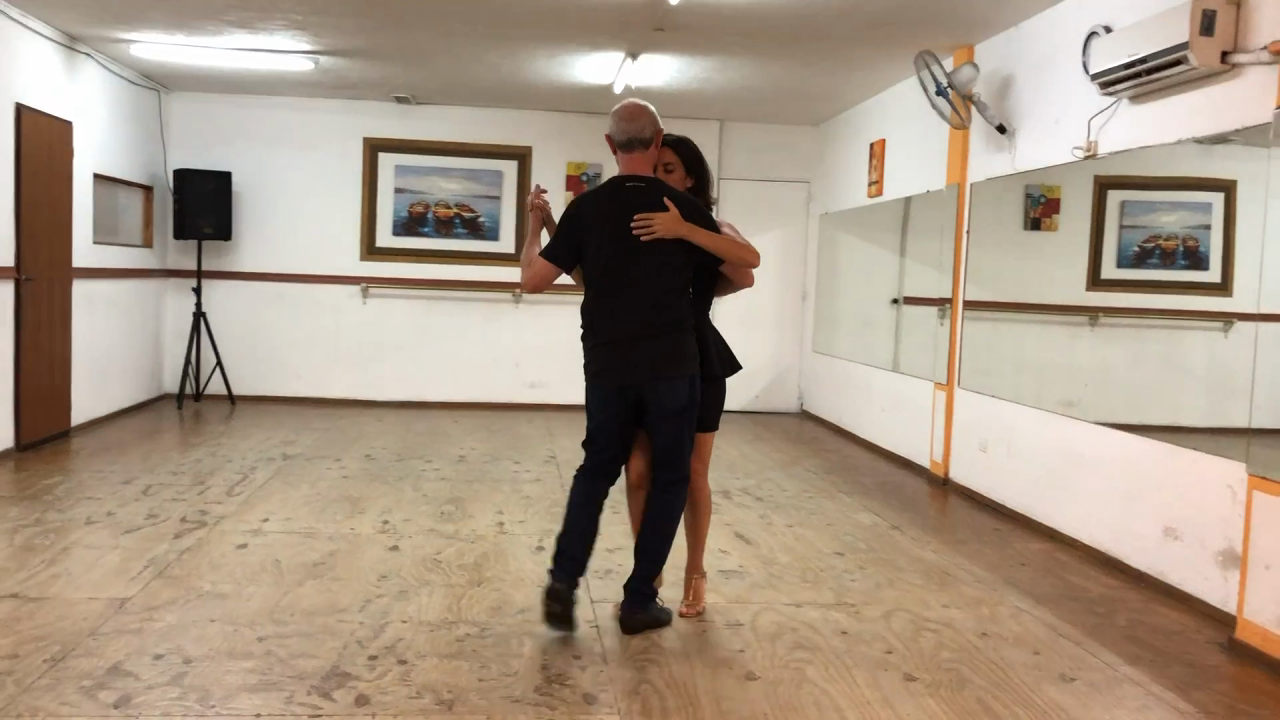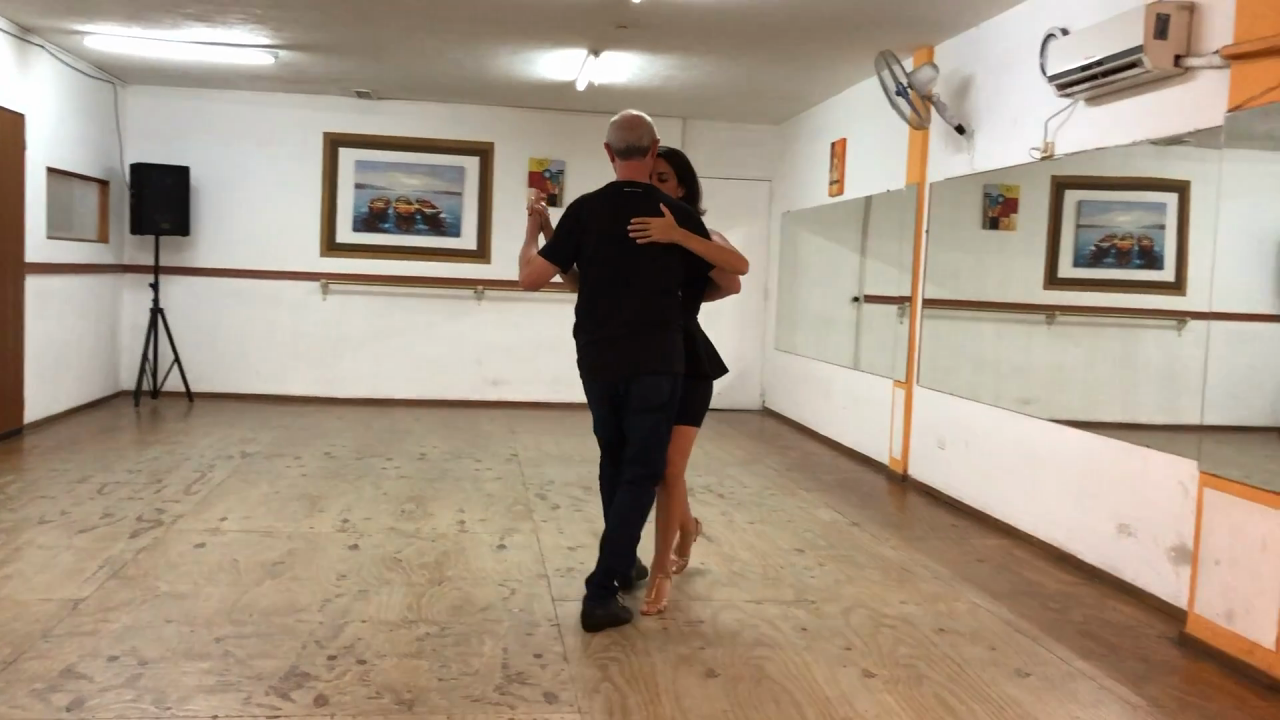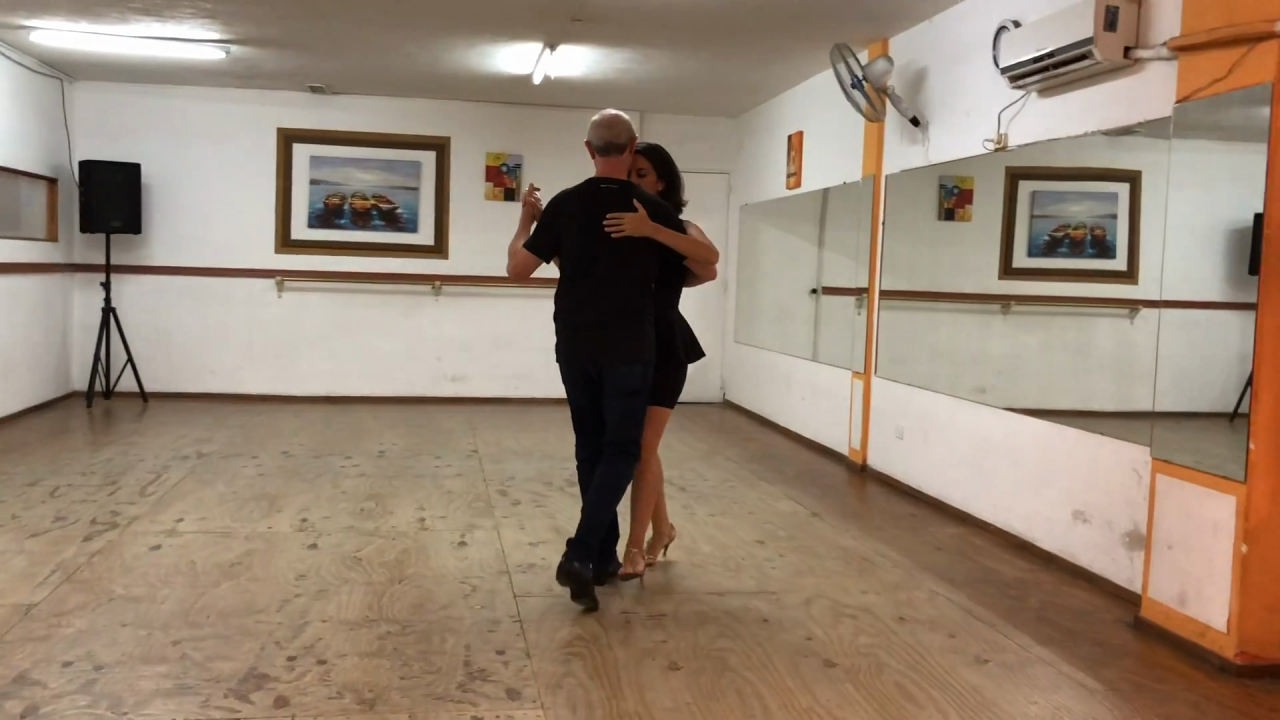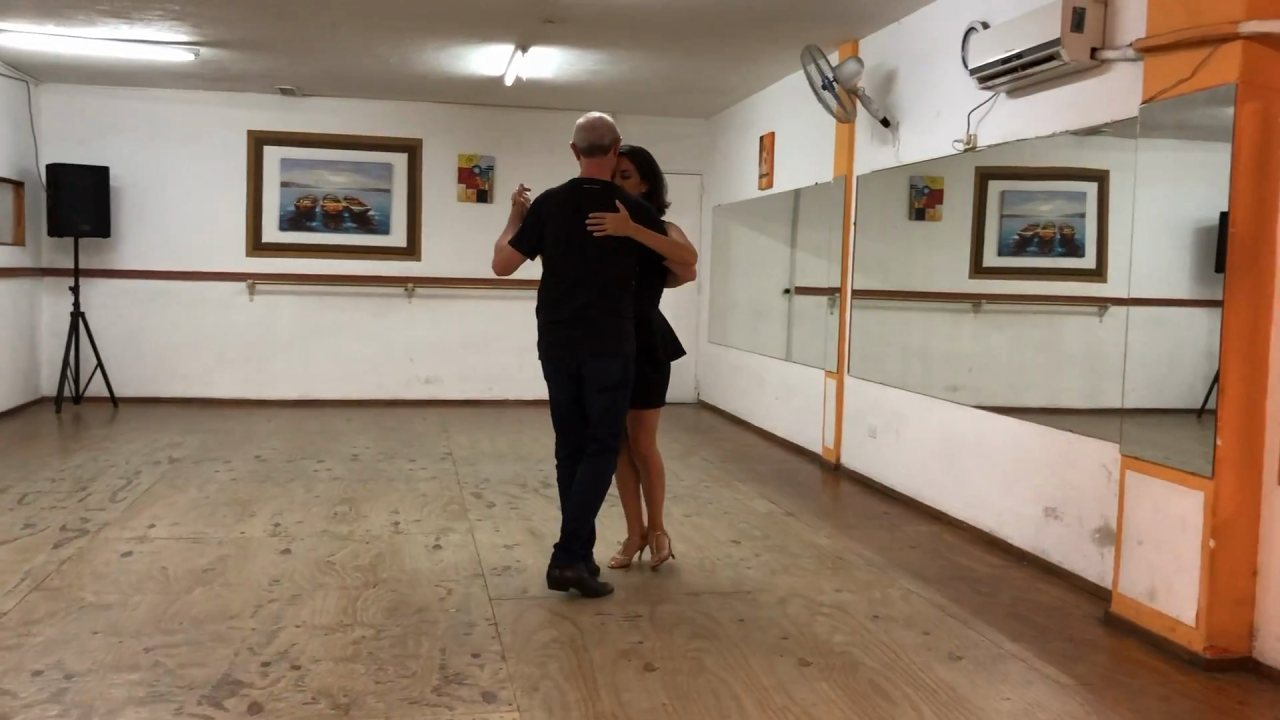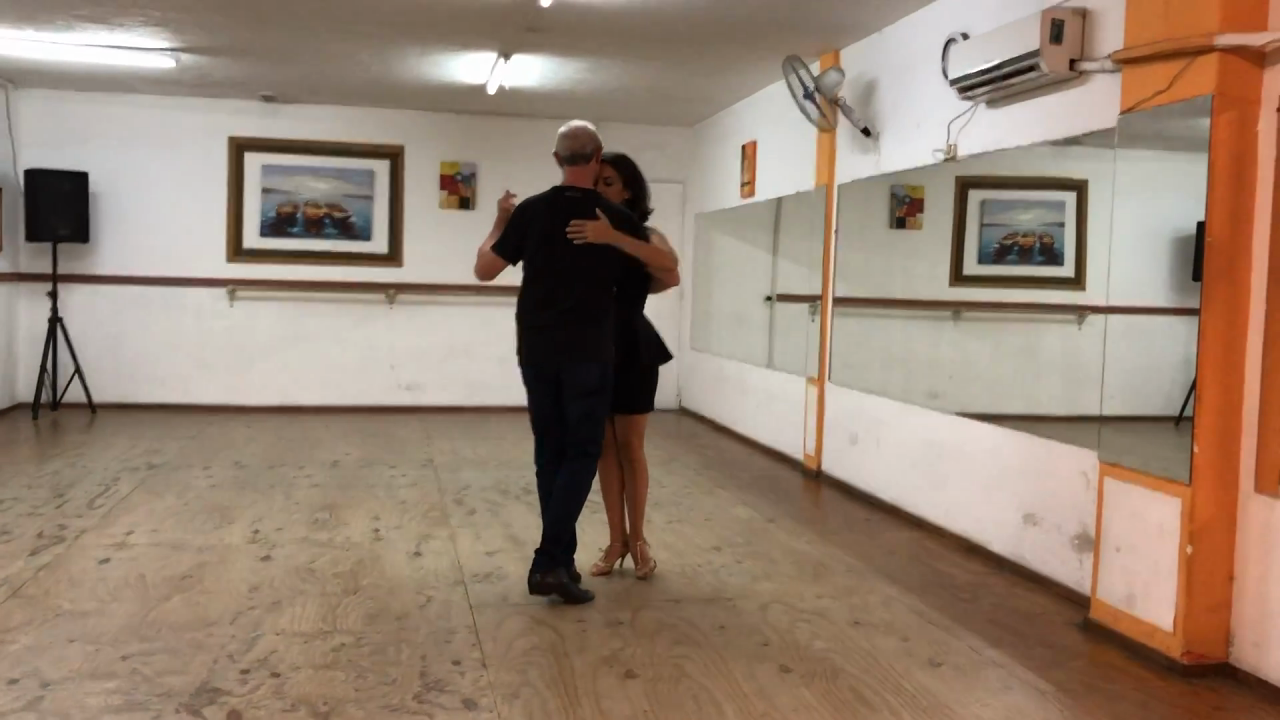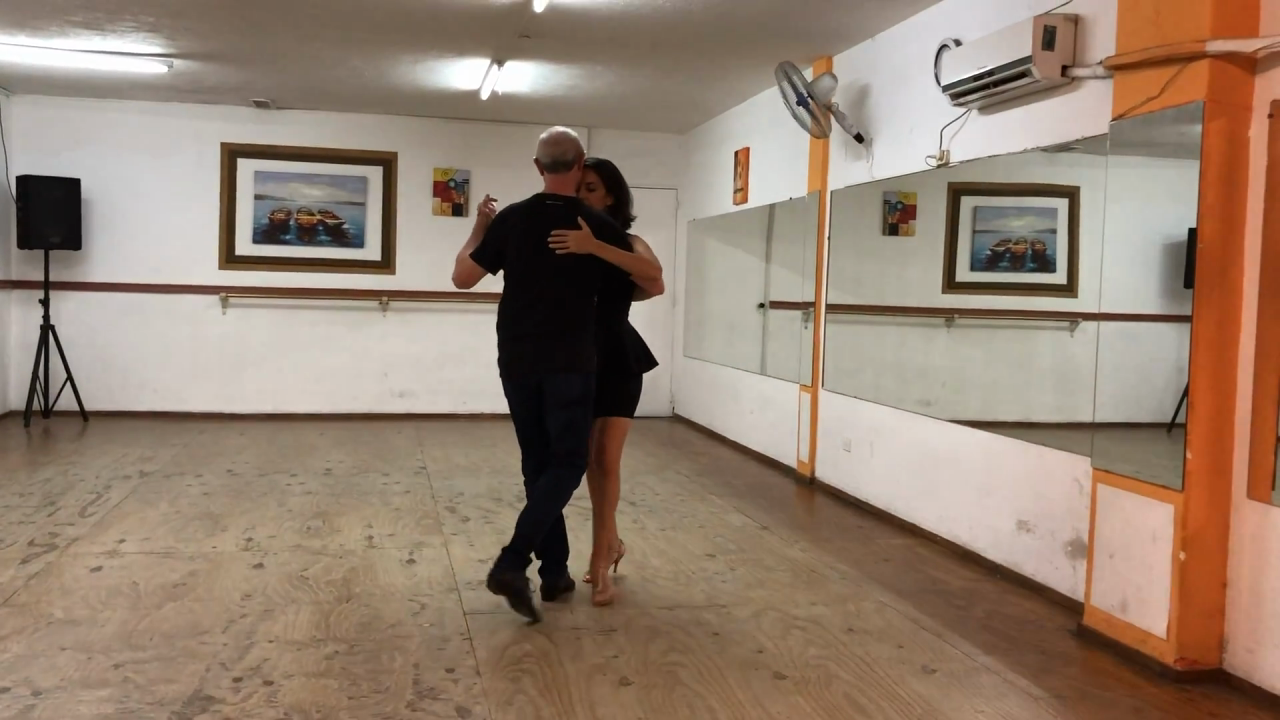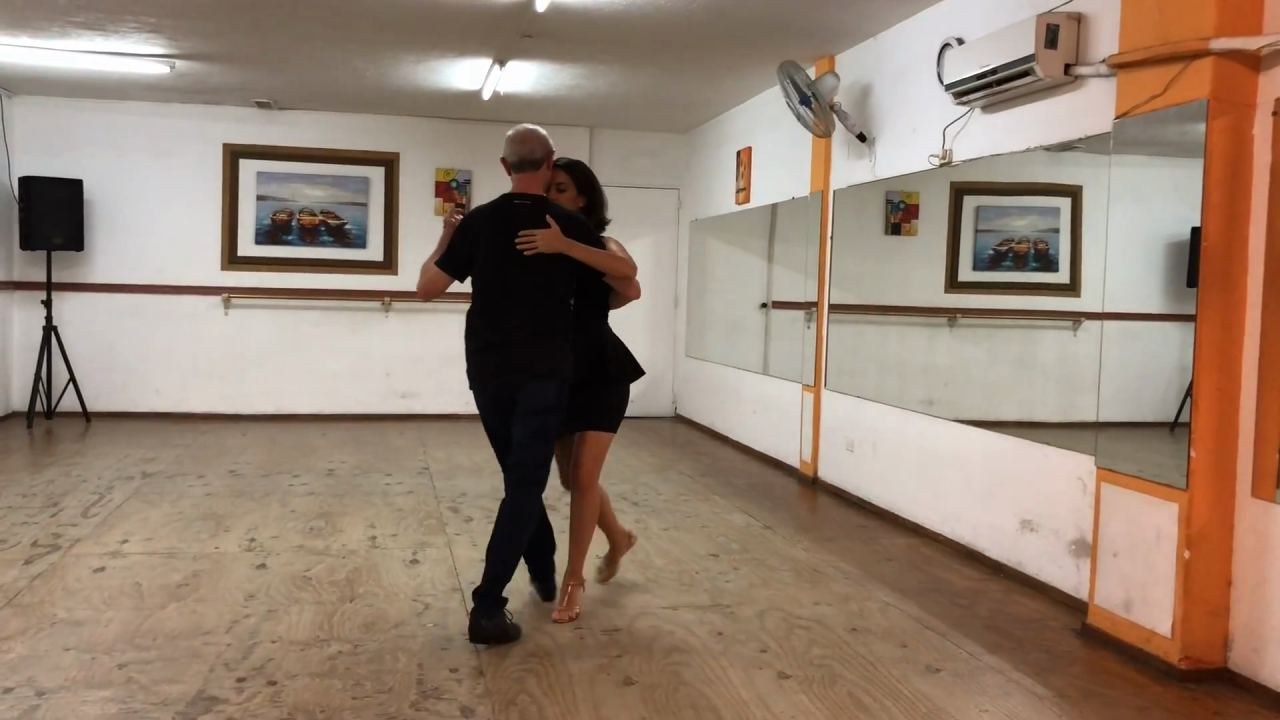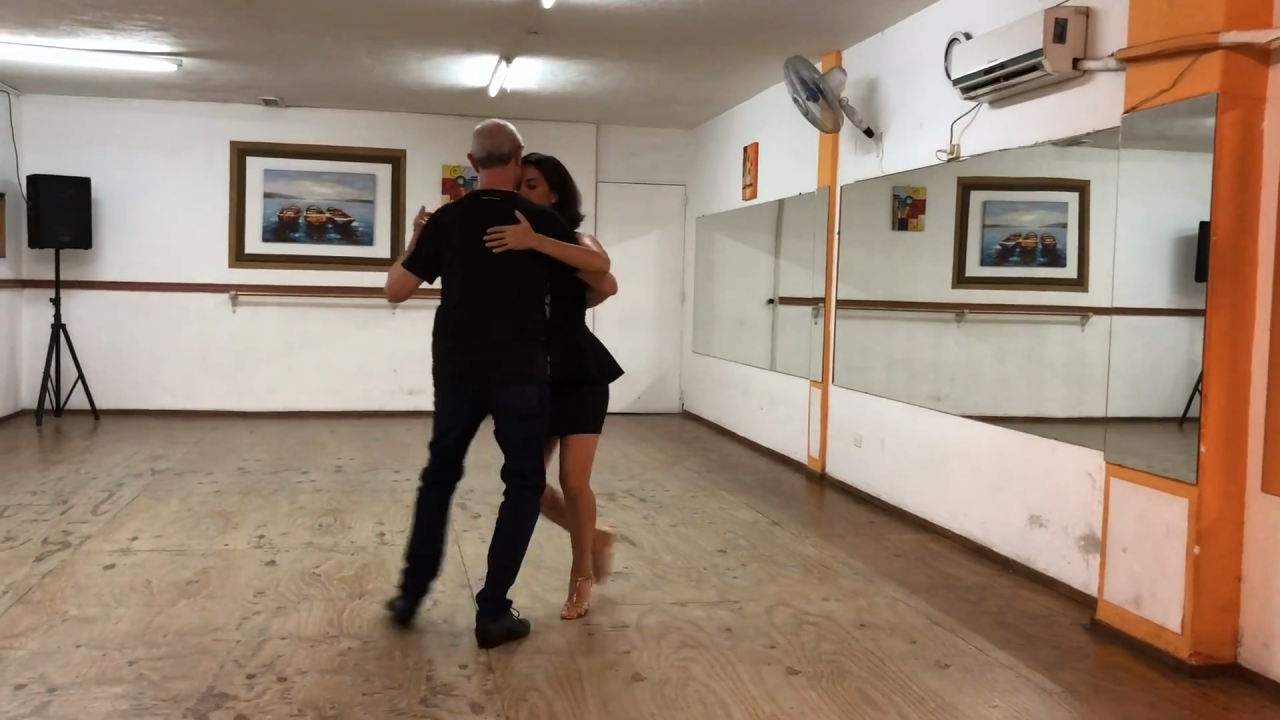
dt=0.4s
person 1, frame 1
left shoulder: (587, 207)
right shoulder: (686, 209)
left elbow: (533, 279)
left wrist: (534, 225)
left hip: (607, 367)
right hip: (670, 368)
left knee: (596, 470)
right knee: (670, 479)
left ankle: (563, 578)
right ankle: (638, 600)
person 1, frame 2
left shoulder: (584, 211)
right shoulder: (679, 215)
left elbow: (531, 277)
left wrist: (533, 228)
right wrist: (687, 293)
left hip: (598, 361)
right hip: (656, 364)
left knee: (614, 463)
right knee: (640, 473)
left ankle: (622, 564)
right ankle: (600, 593)
person 1, frame 3
left shoulder: (565, 205)
right shoulder: (654, 210)
left elbow: (518, 268)
left wrist: (526, 220)
right wrist: (665, 281)
left hip: (575, 349)
right hip: (628, 351)
left knee: (591, 450)
right knee: (619, 452)
left ankle: (603, 554)
right ankle: (581, 553)
person 1, frame 4
left shoulder: (549, 204)
right shoulder: (635, 211)
left elbow: (502, 264)
left wrist: (515, 217)
right wrist: (644, 279)
left hip: (557, 346)
right hip: (609, 348)
left knee: (570, 448)
right knee: (601, 448)
left ankle: (578, 554)
right ankle: (568, 556)
person 1, frame 5
left shoulder: (531, 211)
right shoulder: (617, 218)
left elbow: (484, 269)
left wrist: (501, 222)
left hip: (537, 352)
right hip: (588, 354)
left knee: (550, 454)
right knee: (581, 453)
left ankle: (559, 560)
right ankle: (550, 560)
person 1, frame 6
left shoulder: (511, 219)
right shoulder: (598, 226)
left elbow: (463, 277)
left wrist: (479, 229)
left hip: (517, 362)
right hip: (569, 364)
left knee: (538, 464)
right knee: (567, 463)
left ankle: (554, 570)
right ankle: (513, 561)
person 1, frame 7
left shoulder: (478, 222)
right shoulder: (569, 226)
left elbow: (427, 287)
right elbow: (624, 280)
left wrist: (446, 238)
left hip: (488, 370)
right hip: (544, 371)
left knee: (519, 473)
right knee: (525, 479)
left ankle: (545, 574)
right ankle: (488, 604)
person 1, frame 8
left shoulder: (447, 220)
right shoulder: (543, 222)
left elbow: (396, 290)
left wrist: (415, 241)
left hip: (457, 372)
right hip: (521, 374)
left knee: (439, 477)
right knee: (524, 485)
left ankle: (413, 593)
right ankle: (493, 610)
person 2, frame 1
left shoulder: (710, 229)
right shoulder: (631, 231)
left elbow: (749, 263)
right wrist: (548, 221)
left hip: (697, 365)
left knee: (692, 476)
right knee: (639, 472)
left ankle: (695, 574)
person 2, frame 2
left shoulder: (701, 238)
right shoulder: (625, 236)
left elbow: (739, 269)
right elbow: (579, 281)
left wrist: (676, 235)
right wrist: (546, 227)
left hip: (686, 363)
left knee: (668, 469)
left ankle: (660, 571)
right ankle: (686, 527)
person 2, frame 3
left shoulder: (670, 226)
right shoulder: (617, 227)
left elbow: (708, 262)
left wrist: (650, 228)
left hip: (664, 348)
left knee: (641, 446)
right knee: (636, 444)
left ankle: (635, 547)
right ankle: (660, 526)
person 2, frame 4
left shoulder: (660, 230)
right shoulder: (597, 227)
left elbow: (689, 262)
left wrist: (632, 230)
left hip: (645, 346)
left knee: (642, 443)
right knee: (617, 444)
left ankle: (657, 530)
right ankle: (635, 534)
person 2, frame 5
left shoulder: (643, 236)
right shoulder: (580, 233)
left elbow: (670, 267)
left wrist: (613, 237)
left hip: (632, 352)
left knee: (630, 448)
right knee: (605, 449)
left ankle: (638, 538)
right ankle: (617, 540)
person 2, frame 6
left shoulder: (626, 243)
right shoulder: (562, 241)
left elbow: (653, 275)
left wrist: (594, 246)
left hip: (617, 361)
left knee: (606, 458)
right knee: (590, 459)
left ankle: (601, 558)
right ankle: (611, 544)
person 2, frame 7
left shoulder: (602, 245)
right shoulder: (535, 245)
left elbow: (628, 278)
left wrist: (564, 245)
left hip: (601, 373)
left knee: (584, 474)
right knee: (572, 476)
left ankle: (573, 580)
right ankle: (617, 537)
person 2, frame 8
left shoulder: (575, 243)
right shoulder: (507, 247)
left elbow: (600, 267)
left wrist: (535, 241)
left hip: (579, 374)
left knee: (573, 480)
left ankle: (581, 575)
right ankle: (594, 539)
